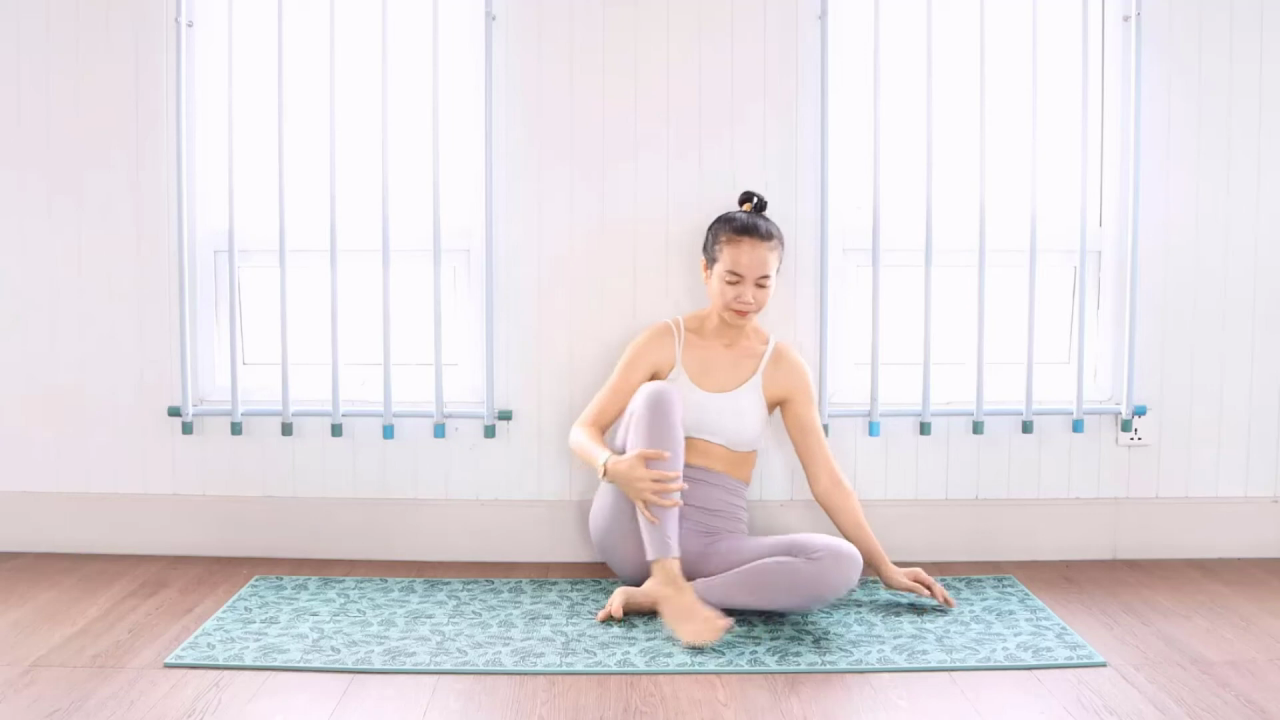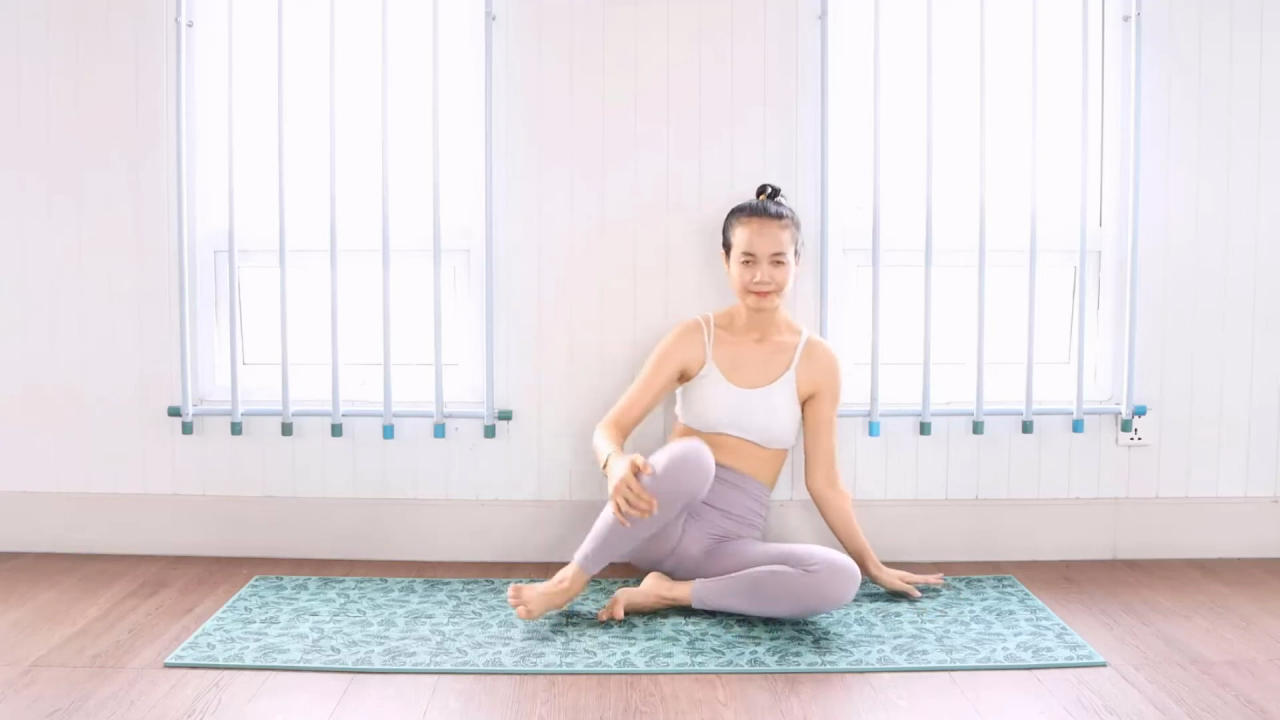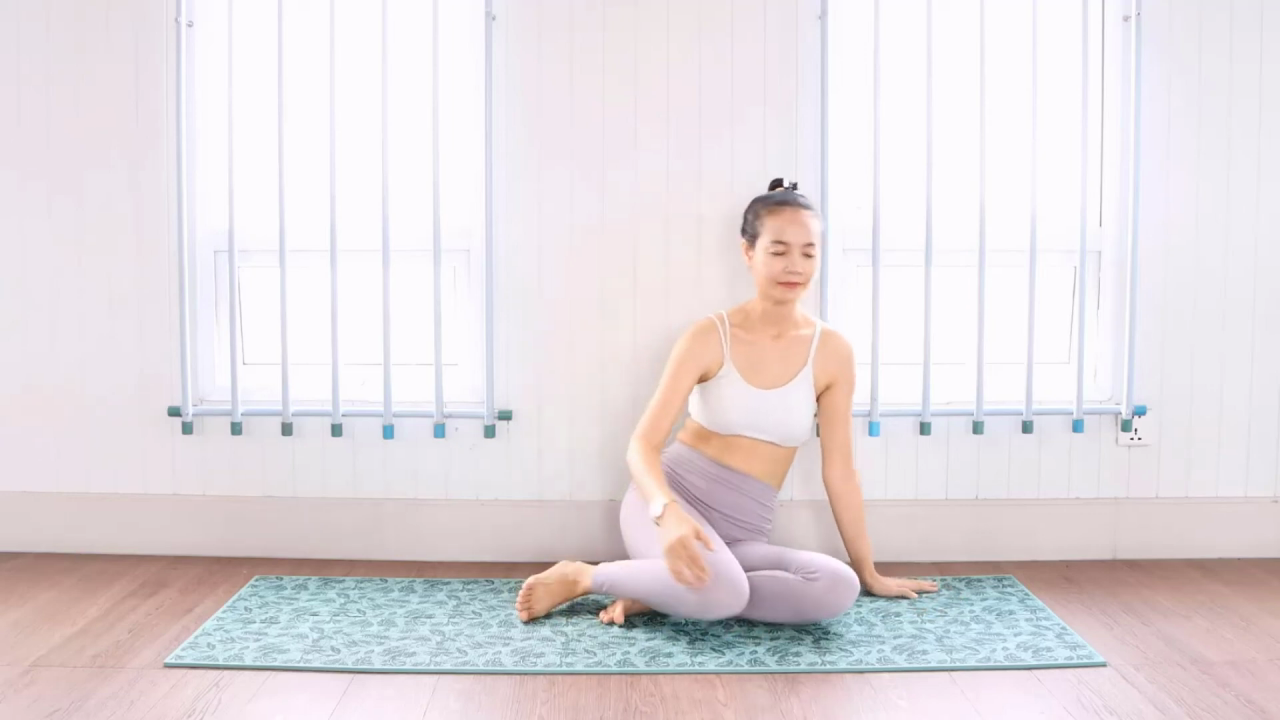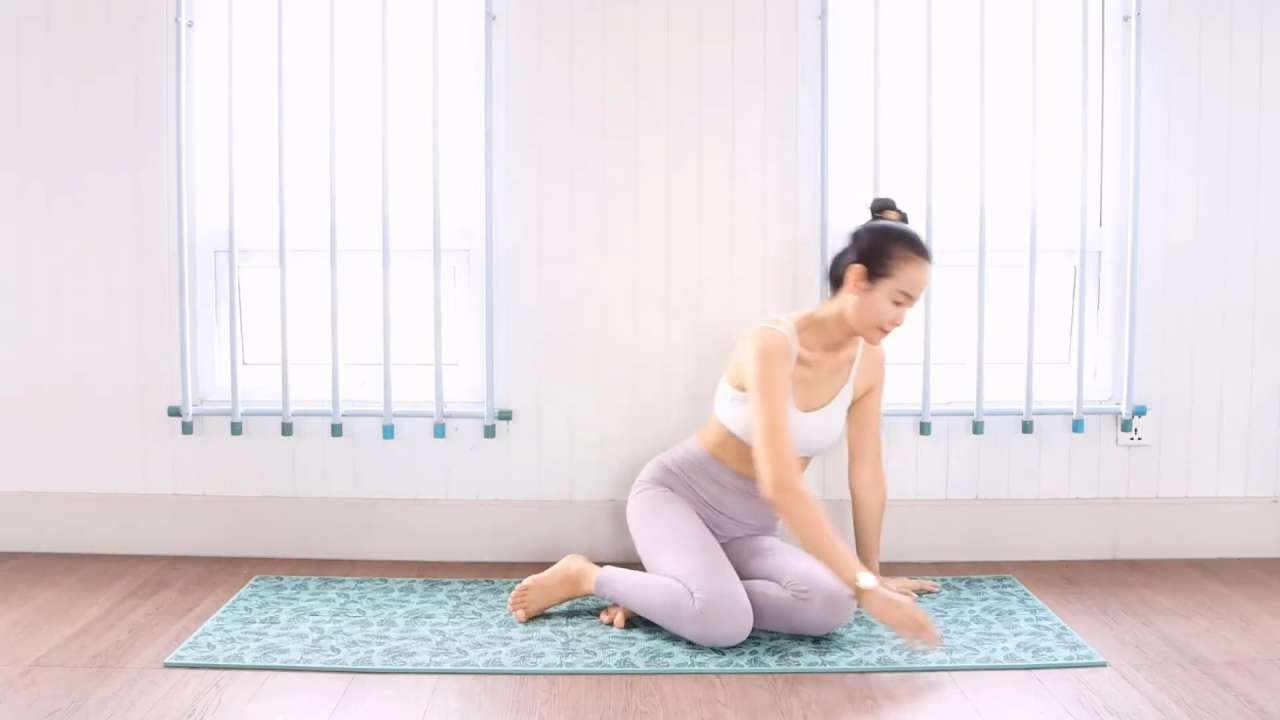
dt=0.4s
person 1, frame 1
left shoulder: (784, 368)
right shoulder: (661, 342)
left elbow: (827, 481)
right elbow: (583, 430)
left wrist: (885, 568)
right wrist: (615, 466)
left hip: (714, 541)
right hip: (635, 525)
left knee: (843, 564)
right knee: (657, 398)
left ankle: (665, 591)
right ankle: (674, 589)
person 1, frame 2
left shoulder: (817, 361)
right shoulder: (692, 339)
left elbow: (824, 482)
right elbow: (610, 427)
left wrist: (872, 566)
right wrist: (615, 464)
left hip: (729, 541)
right hip: (667, 515)
left knee: (840, 578)
right knee: (690, 456)
left ankle: (669, 593)
right ankle: (571, 580)
person 1, frame 3
left shoulder: (833, 352)
right shoulder: (709, 337)
left elbow: (839, 473)
right elbow: (643, 445)
left wrist: (868, 572)
right wrist: (667, 513)
left hip: (740, 534)
right hip: (671, 502)
left knee: (838, 589)
right knee: (719, 591)
left ankle: (661, 587)
right ankle: (583, 578)
person 1, frame 4
left shoulder: (868, 364)
right shoulder: (771, 348)
left elbow: (867, 478)
right elbow: (780, 486)
left wrist: (870, 576)
right wrist: (865, 584)
left hip: (747, 531)
right hip: (674, 495)
left knee: (832, 607)
right knee: (724, 622)
left ankle: (665, 590)
right ankle: (584, 575)
